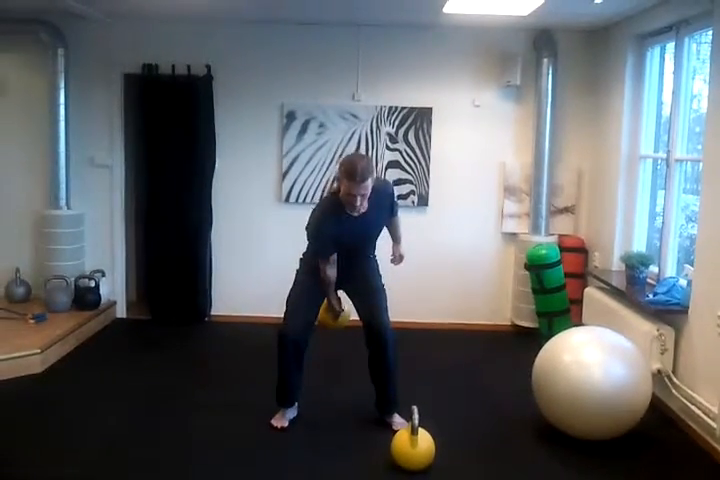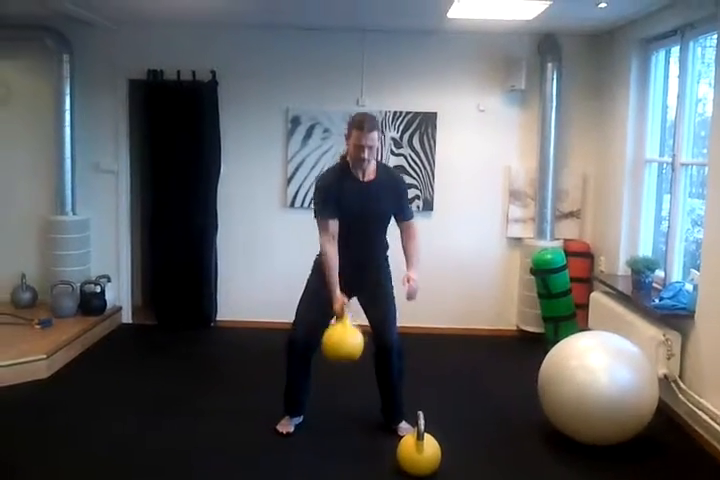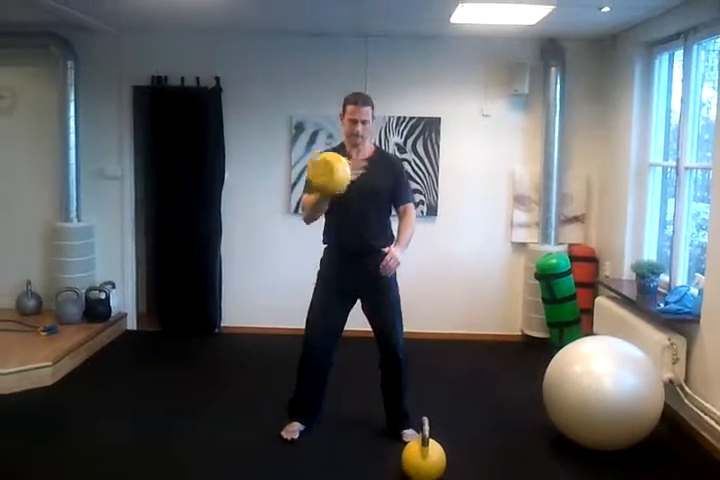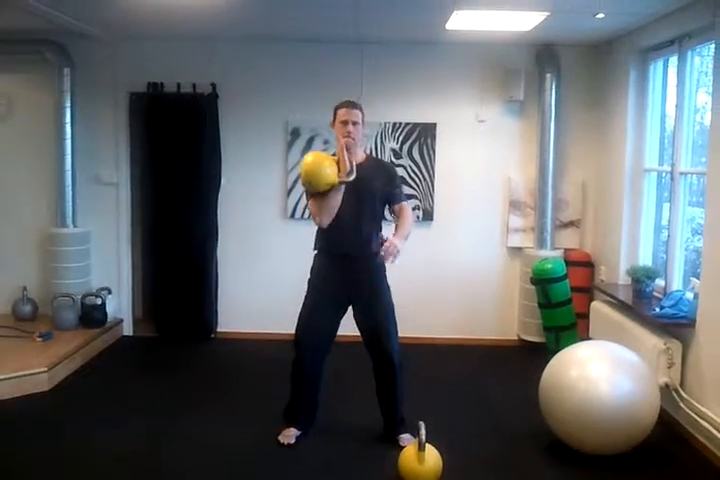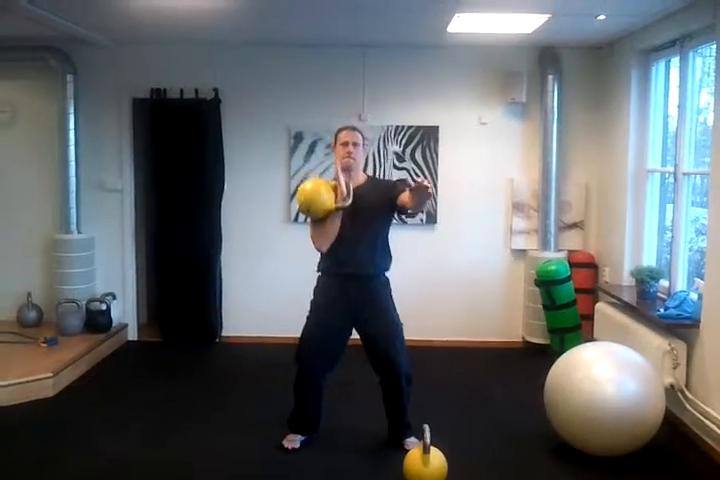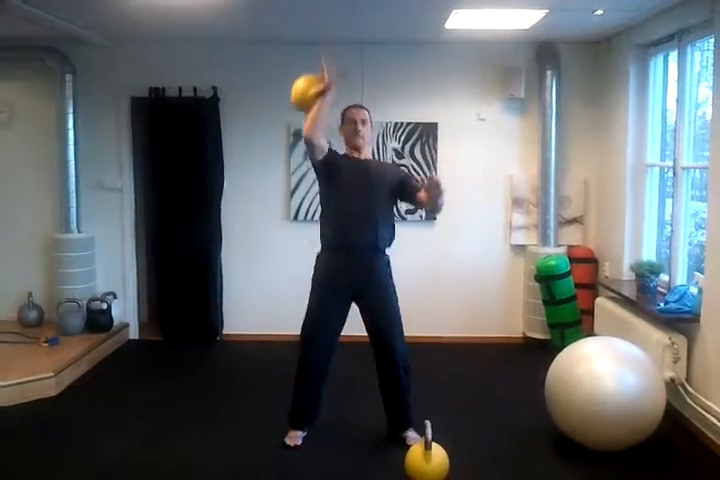
dt=0.4s
person 1, frame 1
left shoulder: (384, 191)
right shoulder: (323, 217)
left elbow: (392, 216)
right elbow: (328, 266)
left wrist: (398, 243)
right wrist: (332, 297)
left hip: (363, 265)
right hip: (318, 267)
left knee: (381, 333)
right knee: (291, 334)
left ankle: (388, 410)
right ankle: (287, 405)
person 1, frame 2
left shoulder: (393, 180)
right shoulder: (329, 182)
left elbow: (408, 227)
right elbow: (329, 238)
left wrist: (412, 270)
right wrist: (336, 292)
left hip: (374, 269)
right hip: (331, 269)
left knee: (388, 342)
right knee: (300, 339)
left ankle: (394, 416)
right ankle: (294, 411)
person 1, frame 3
left shoulder: (390, 164)
left elbow: (408, 212)
right elbow: (308, 214)
left wrist: (398, 247)
left hip: (377, 264)
right hip: (337, 263)
left knee: (393, 345)
right knee: (317, 343)
left ankle: (399, 422)
right ankle: (301, 416)
person 1, frame 4
left shoulder: (383, 170)
left elbow: (403, 210)
right elbow: (322, 218)
left wrist: (399, 235)
right wrist: (342, 177)
left hip: (369, 268)
right hip: (329, 267)
left knee: (386, 350)
right knee: (308, 346)
left ankle: (396, 426)
right ankle: (297, 421)
person 1, frame 5
left shoulder: (384, 189)
left elbow: (412, 202)
right elbow: (321, 244)
left wrist: (422, 194)
right wrist: (341, 205)
left hip: (373, 287)
right hip: (332, 287)
left knee: (395, 365)
right knee: (310, 360)
left ankle: (402, 431)
right ankle: (301, 427)
person 1, frame 6
left shoulder: (391, 172)
right shoulder: (331, 165)
left elbow: (430, 204)
right elbow: (311, 137)
left wrist: (434, 193)
right wrist: (326, 95)
left hip: (375, 267)
right hip: (333, 264)
left knee: (392, 350)
right knee: (314, 347)
left ankle: (401, 425)
right ankle: (300, 423)
